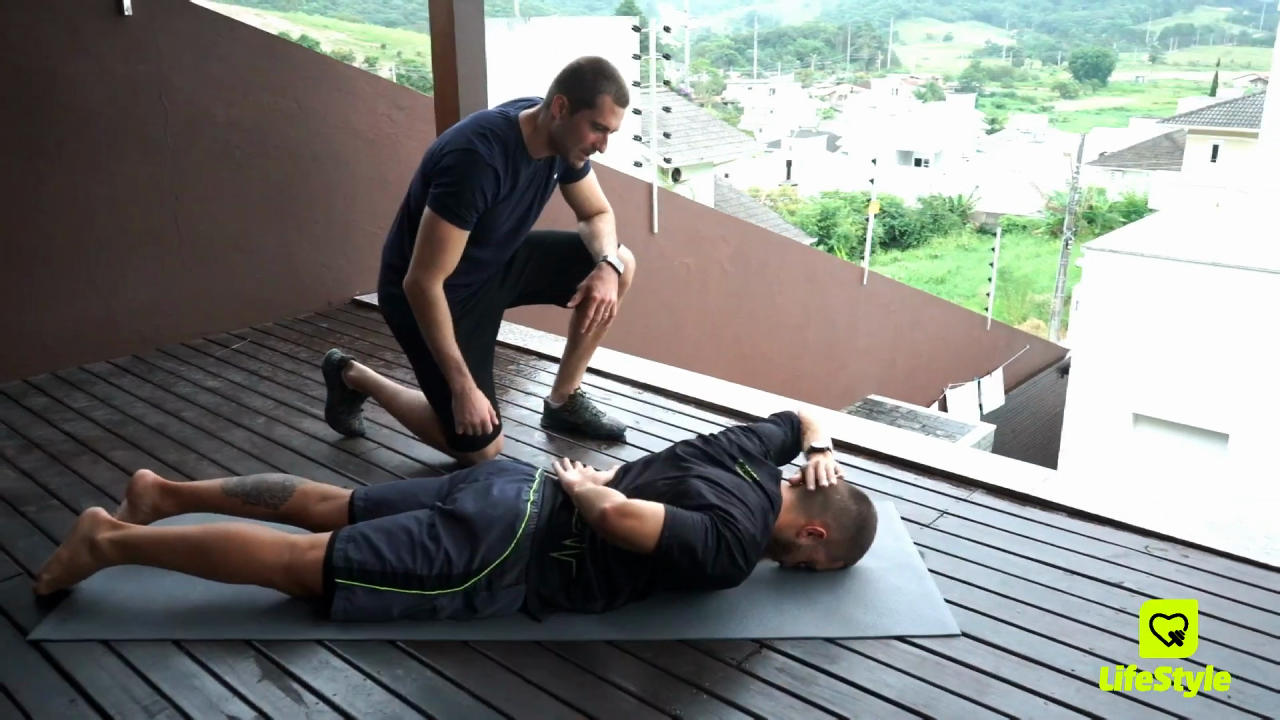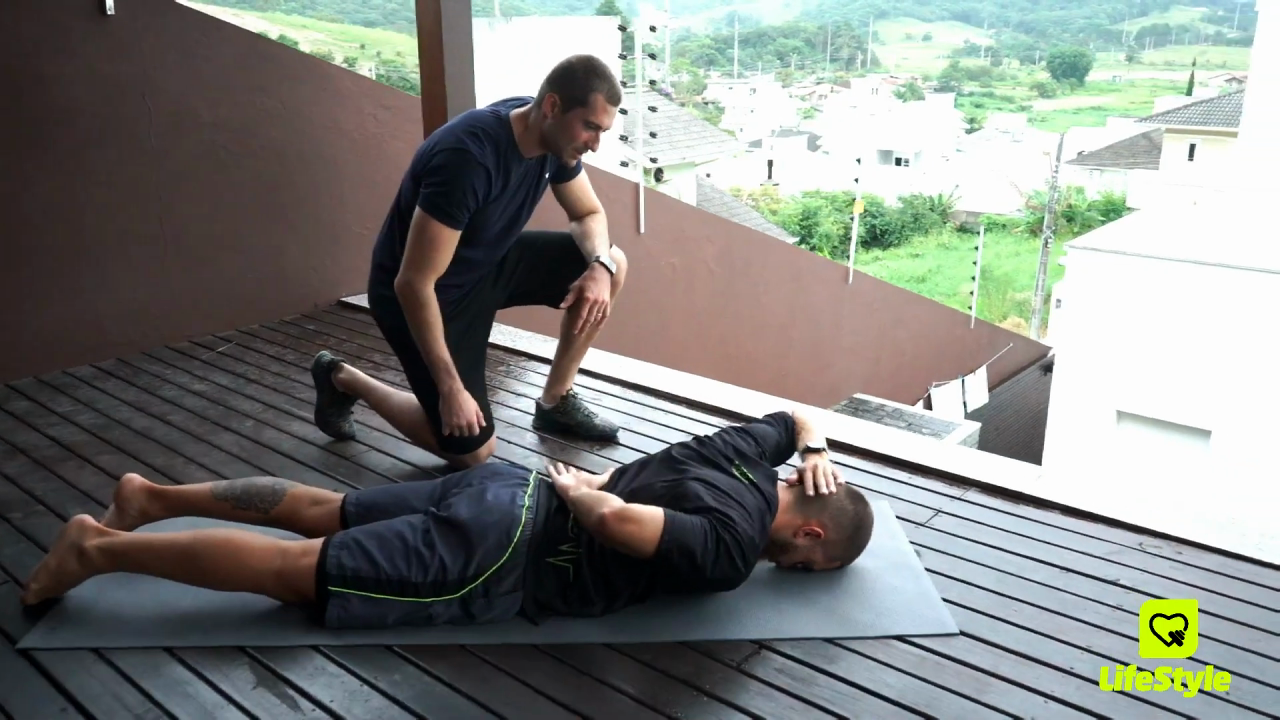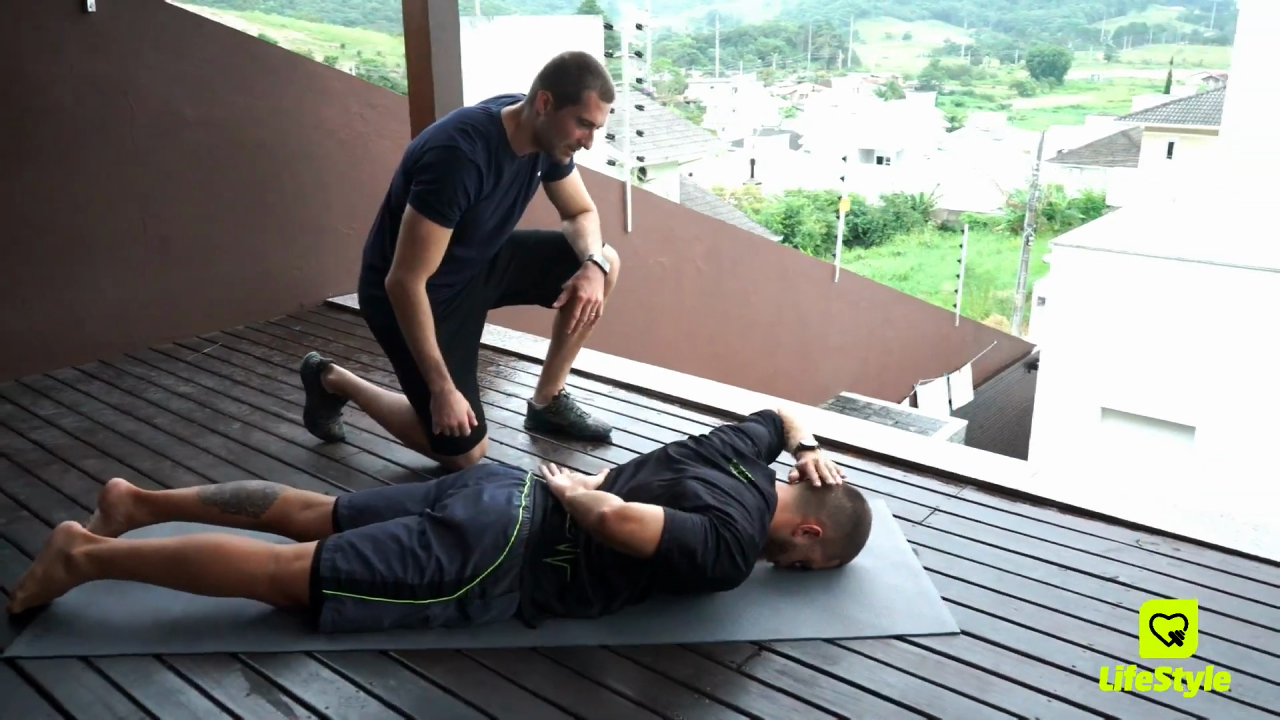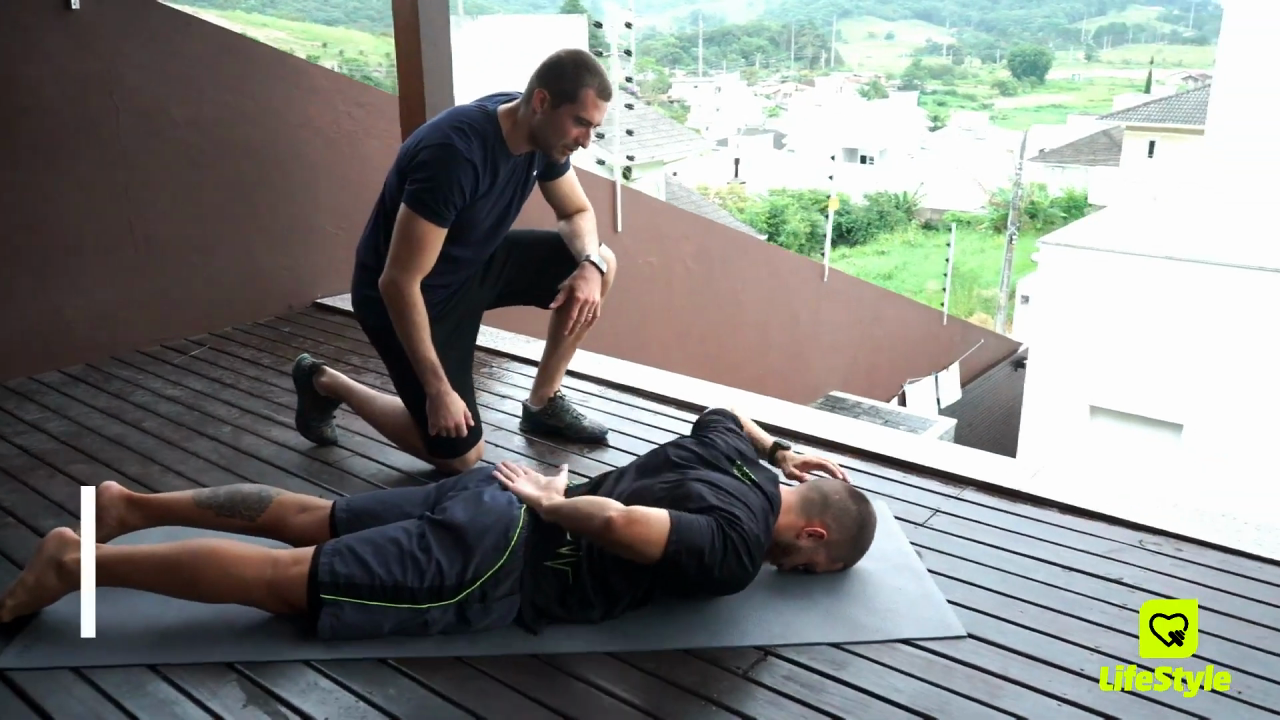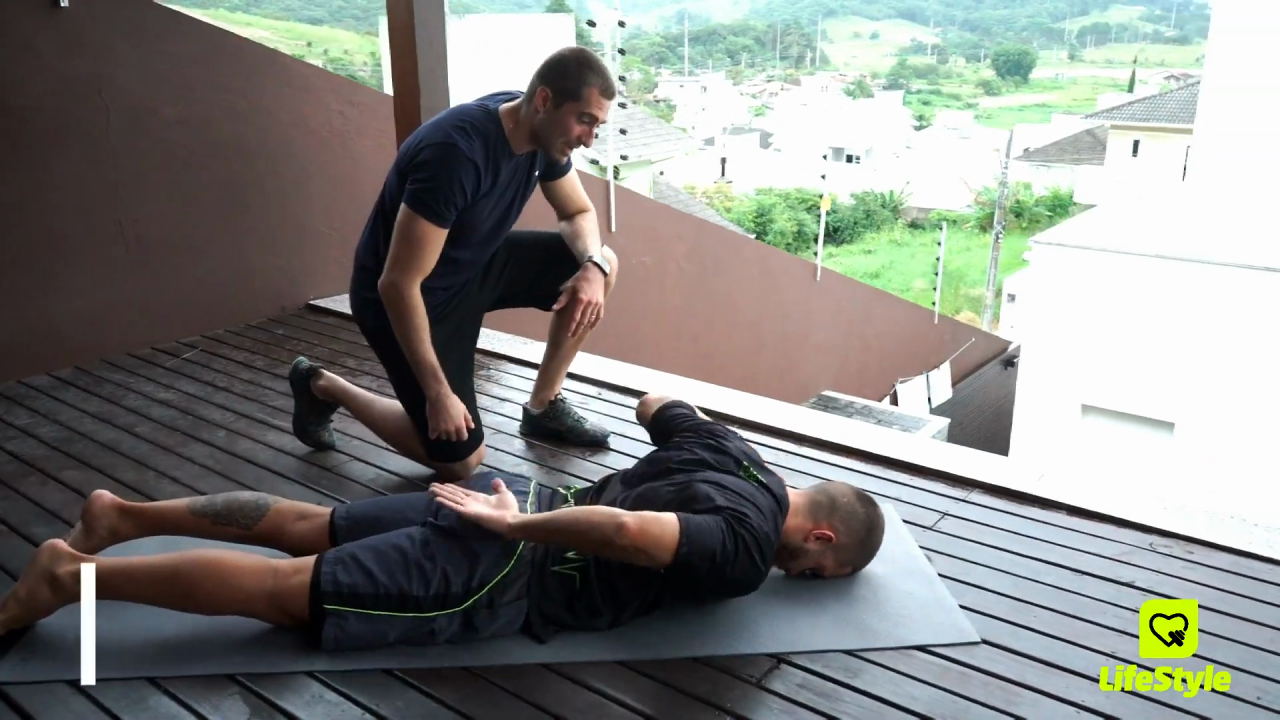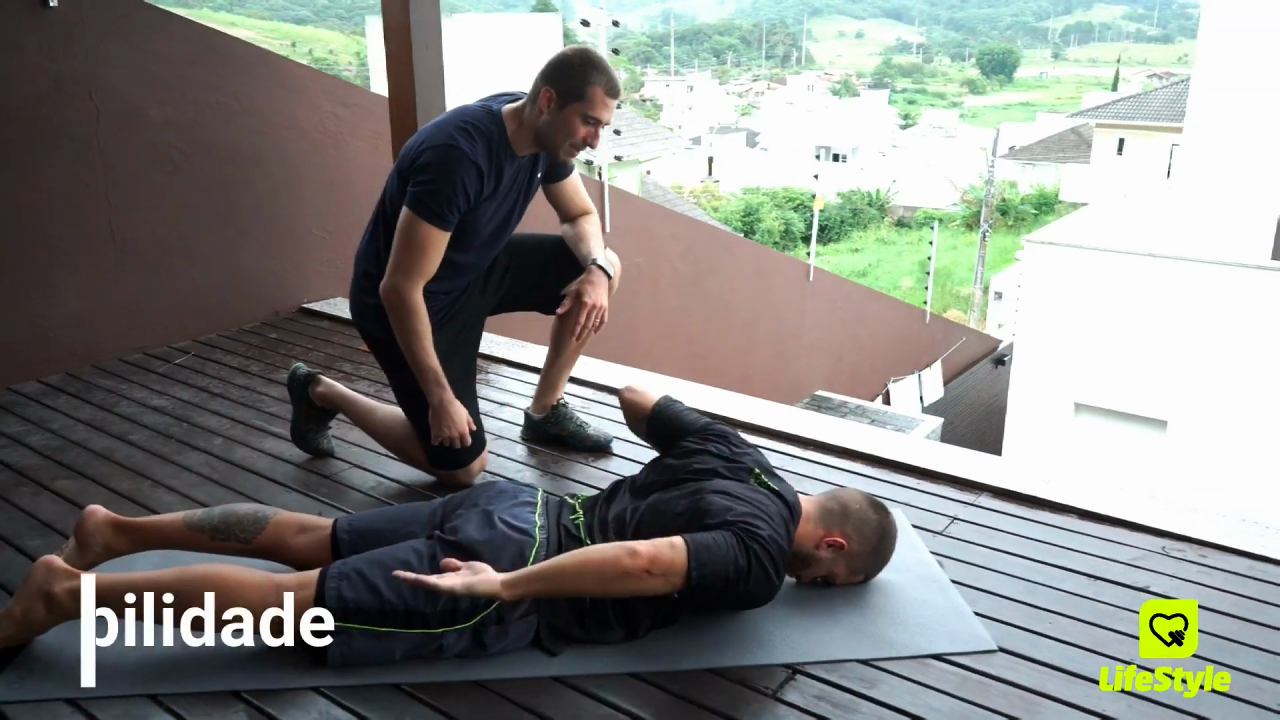
dt=0.2s
person 1, frame 1
left shoulder: (750, 454)
right shoulder: (734, 546)
left elbow: (796, 415)
right elbow: (616, 517)
left wrist: (822, 452)
right wrist: (580, 488)
left hip: (509, 491)
right hip: (502, 552)
left knee: (327, 506)
right knee: (300, 566)
left ankle: (164, 492)
right ankle: (114, 538)
person 1, frame 2
left shoulder: (745, 456)
right shoulder: (732, 547)
left elbow: (789, 414)
right elbow: (616, 522)
left wrist: (816, 452)
right wrist: (577, 492)
left hip: (504, 493)
right hip: (497, 558)
left knee: (321, 510)
right knee: (292, 571)
left ankle: (152, 495)
right ankle: (103, 546)
person 1, frame 3
left shoulder: (740, 453)
right shoulder: (733, 548)
left elbow: (770, 411)
right elbow: (615, 518)
left wrist: (808, 449)
right wrist: (574, 495)
left hip: (499, 495)
right hip: (494, 558)
left knee: (309, 514)
right knee: (286, 575)
left ankle: (138, 501)
right ankle: (88, 553)
person 1, frame 4
left shoulder: (730, 453)
right shoulder: (739, 547)
left elbow: (723, 411)
right elbow: (617, 522)
left wrist: (784, 450)
right wrist: (550, 503)
left hip: (493, 505)
right hip: (494, 565)
left knee: (305, 521)
right knee: (282, 580)
left ankle: (130, 504)
right ankle: (81, 561)
person 1, frame 5
left shoulder: (729, 451)
right shoulder: (749, 547)
left elbow: (649, 400)
right elbow: (626, 533)
right wrist: (518, 529)
left hip: (507, 500)
right hip: (494, 572)
left knee: (305, 528)
right knee: (282, 591)
left ankle: (122, 511)
right ankle: (77, 573)
person 1, frame 6
left shoulder: (736, 454)
right shoulder: (763, 556)
left elbow: (636, 396)
right elbow: (642, 565)
right wrist: (505, 587)
left hip: (512, 510)
right hip: (520, 558)
left knee: (306, 539)
right knee: (291, 601)
left ankle: (118, 528)
person 2, frame 1
left shoulder: (563, 136)
right shoulder: (476, 157)
left elbow: (598, 213)
right elbow: (421, 283)
left wrist: (606, 265)
right wrist: (463, 387)
left hip: (496, 262)
right hip: (436, 293)
left knee: (619, 265)
right knee: (479, 449)
left ankle: (563, 401)
right ankle: (354, 378)
person 2, frame 2
left shoulder: (554, 135)
right shoulder: (468, 157)
left elbow: (589, 214)
right elbow: (413, 284)
left wrist: (599, 266)
right wrist: (451, 389)
left hip: (487, 262)
right hip: (427, 293)
left knee: (611, 264)
right knee: (472, 450)
left ankle: (555, 402)
right ankle: (343, 380)
person 2, frame 3
left shoulder: (546, 133)
right shoulder: (458, 155)
left elbow: (582, 212)
right elbow: (403, 282)
left wrist: (592, 265)
right wrist: (442, 389)
left hip: (479, 262)
right hip: (415, 293)
left knee: (603, 264)
right knee: (464, 452)
left ankle: (547, 402)
right ankle: (333, 381)
person 2, frame 4
left shoulder: (544, 133)
right shoulder: (455, 153)
left elbow: (578, 212)
right elbow: (398, 282)
left wrist: (588, 264)
right wrist: (438, 390)
left hip: (474, 262)
right hip: (410, 294)
left knee: (600, 264)
right knee: (461, 455)
left ankle: (543, 404)
right ankle: (326, 384)
person 2, frame 5
left shoulder: (544, 132)
right shoulder: (455, 152)
left elbow: (579, 213)
right elbow: (397, 283)
left wrist: (591, 266)
right wrist: (438, 393)
left hip: (473, 264)
right hip: (406, 297)
left knee: (602, 264)
right knee: (460, 459)
left ankle: (544, 407)
right ankle: (324, 387)
person 2, frame 6
left shoulder: (546, 134)
right shoulder: (458, 154)
left elbow: (581, 216)
right elbow: (399, 288)
left wrist: (596, 269)
right wrist: (441, 400)
left hip: (475, 269)
right hip: (405, 302)
left knee: (604, 267)
right knee: (463, 466)
left ankle: (545, 412)
right ankle: (322, 393)
